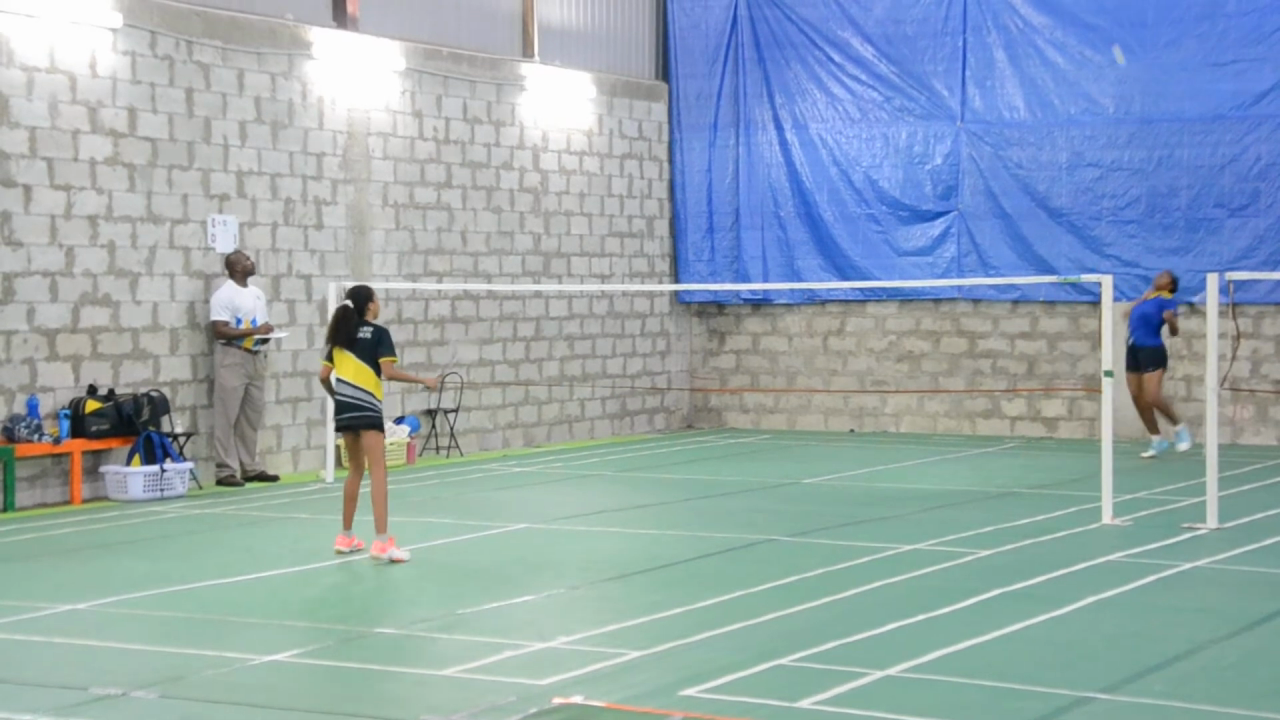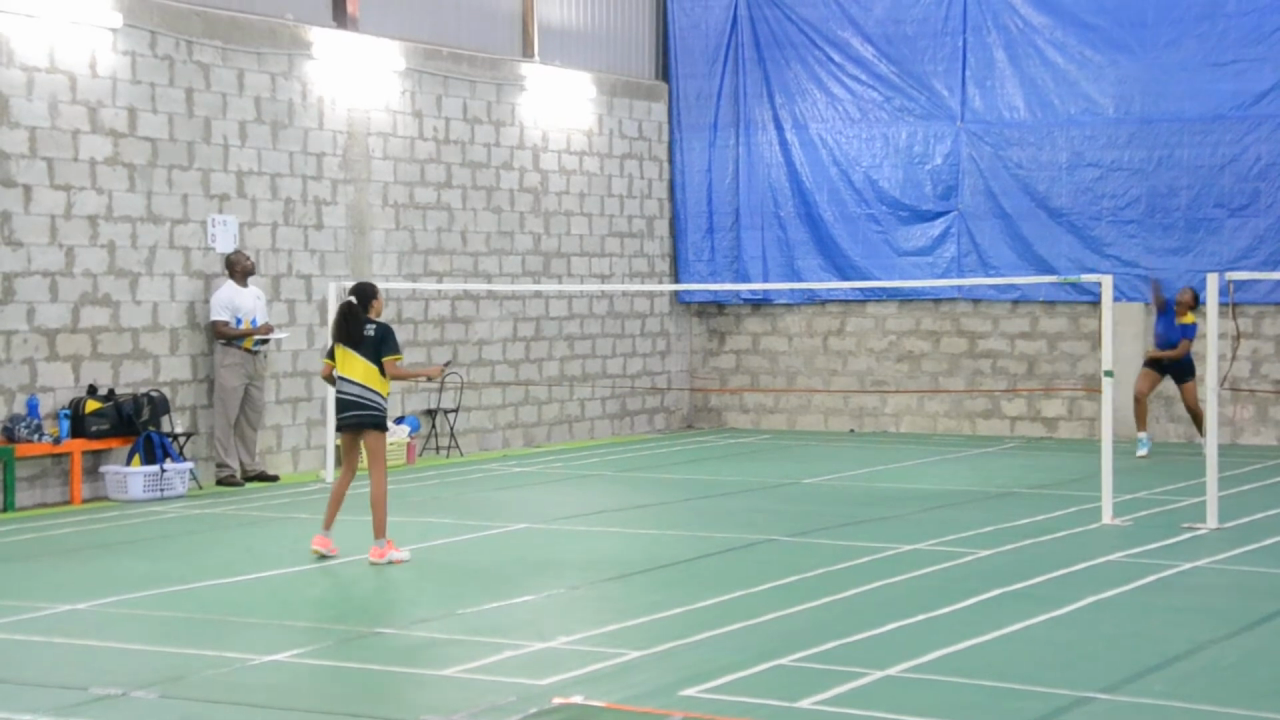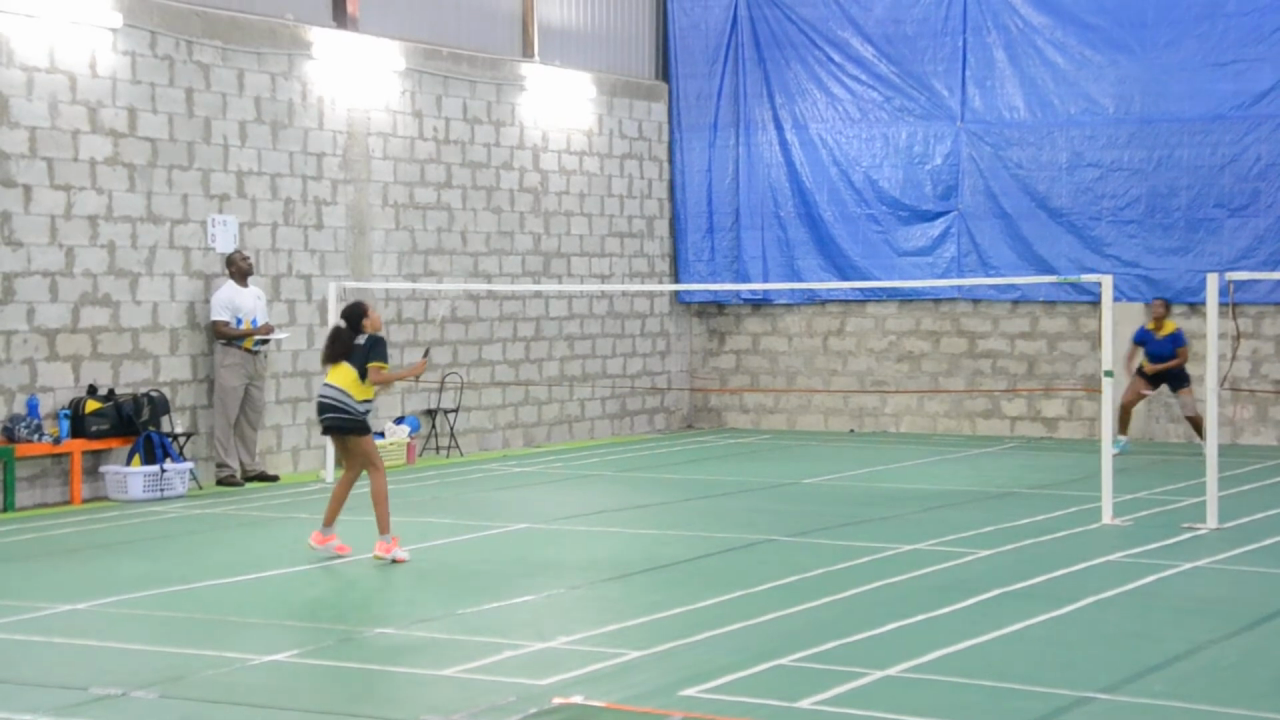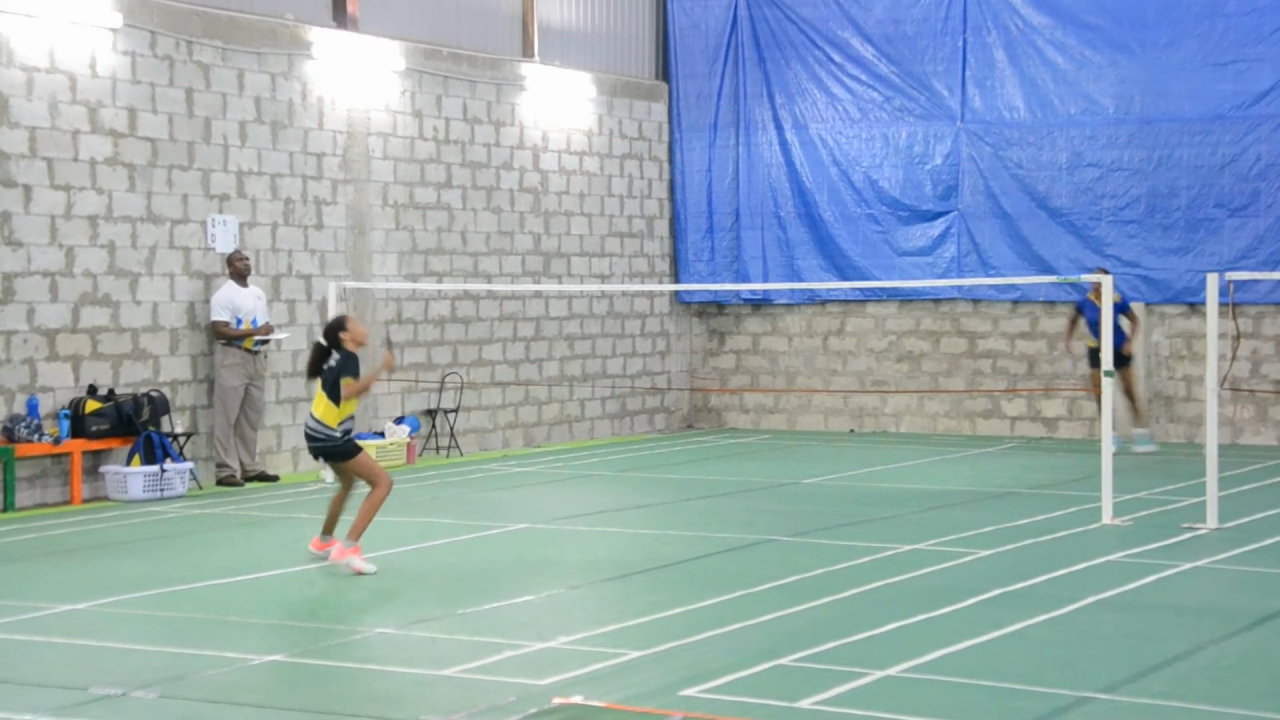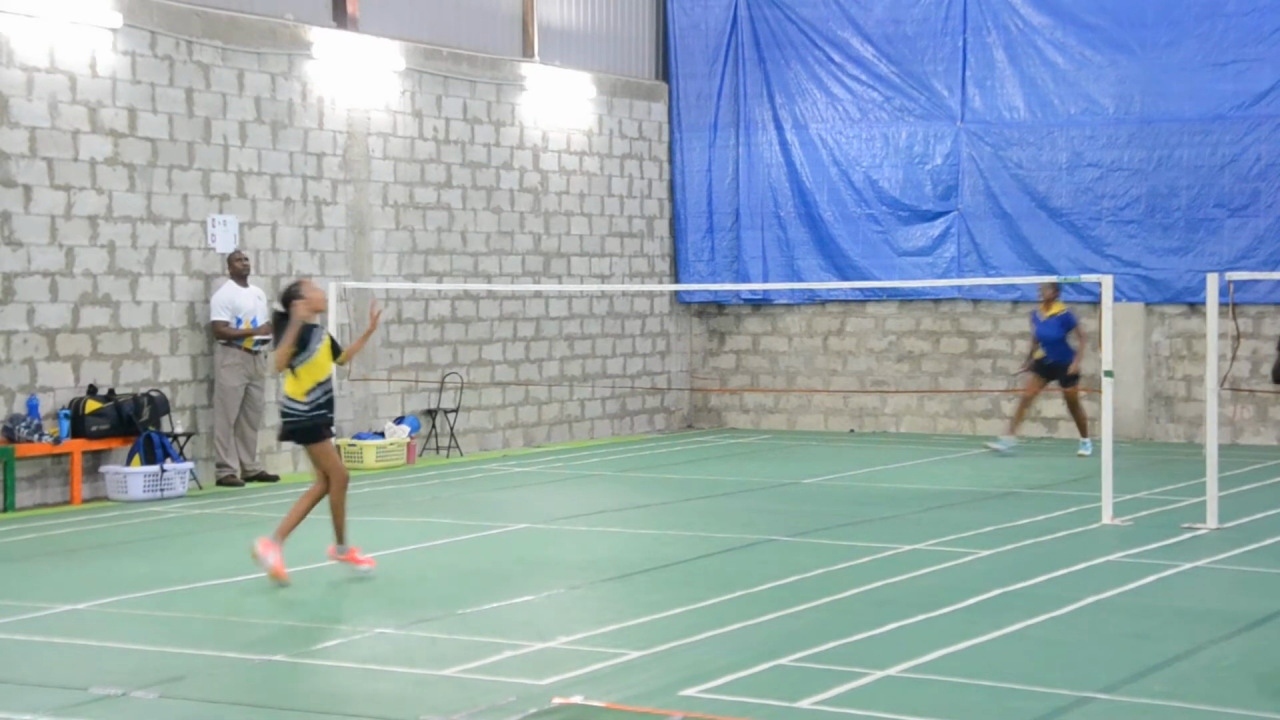
dt=0.3s
person 1, frame 1
left shoulder: (341, 335)
right shoulder: (378, 333)
left elbow: (324, 375)
right elbow: (388, 371)
right wrist: (423, 381)
left hip: (343, 408)
right hip: (367, 408)
left knee: (355, 470)
right knee: (378, 472)
left ankle: (346, 536)
right ankle: (382, 542)
person 1, frame 2
left shoulder: (344, 332)
right shoulder: (382, 331)
left elbow: (326, 373)
right elbow: (392, 371)
right wrist: (427, 372)
left hip: (345, 406)
right hip: (370, 407)
left knee: (347, 470)
right knee: (378, 473)
left ankle: (324, 537)
right ankle: (380, 546)
person 1, frame 3
left shoulder: (348, 345)
right shoulder: (375, 341)
right elbow: (375, 378)
right wrist: (410, 371)
left hip: (329, 408)
right hip: (346, 411)
left knee: (353, 470)
right knee: (377, 471)
left ankle: (324, 534)
right ankle: (385, 542)
person 1, frame 4
left shoulder: (336, 358)
right shoulder: (348, 358)
right elbow: (349, 392)
left wrist: (378, 372)
right wrist: (380, 369)
left hip: (321, 434)
right hip: (331, 438)
left knee: (347, 482)
right knee: (382, 482)
left ankle: (323, 541)
right ankle: (348, 548)
person 1, frame 5
left shoulder: (320, 332)
right shoulder: (296, 332)
left elbow: (343, 357)
right elbow: (279, 363)
left wrist: (370, 331)
right wrist: (295, 323)
left hip: (315, 416)
right hip: (302, 417)
left knee: (324, 483)
right knee: (339, 477)
left ankle: (272, 545)
right ankle: (342, 549)
person 2, frame 1
left shoulder: (258, 293)
right shoulder: (224, 295)
right elbow: (219, 331)
left wrist: (267, 332)
right wrist: (253, 331)
left hip: (256, 357)
right hip: (232, 357)
left knee: (252, 416)
right knee: (228, 417)
left ankle: (251, 467)
right ankle: (225, 471)
person 2, frame 2
left shoulder: (258, 293)
right shoulder: (224, 295)
right elbow: (219, 331)
left wrist: (267, 332)
right wrist: (253, 331)
left hip: (256, 357)
right hip: (232, 358)
left knee: (253, 416)
right knee: (227, 417)
left ankle: (251, 467)
right ankle: (225, 471)
person 2, frame 3
left shoulder: (258, 293)
right shoulder: (224, 295)
right elbow: (219, 331)
left wrist: (267, 333)
right wrist: (254, 331)
left hip: (256, 357)
right hip: (232, 358)
left knee: (252, 416)
right knee: (227, 417)
left ankle: (251, 467)
right ankle: (225, 470)
person 2, frame 4
left shoulder: (258, 293)
right shoulder: (224, 295)
right elbow: (219, 331)
left wrist: (267, 332)
right wrist: (253, 332)
left hip: (256, 357)
right hip: (232, 358)
left knee: (252, 416)
right knee: (227, 417)
left ankle: (250, 467)
right ankle: (225, 471)
person 2, frame 5
left shoulder: (259, 293)
right shoulder: (224, 294)
right elbow: (219, 331)
left wrist: (268, 332)
right wrist: (253, 331)
left hip: (256, 357)
right hip: (232, 358)
left knee: (253, 417)
right knee: (227, 418)
left ankle: (251, 467)
right ankle: (226, 471)
person 3, frame 1
left shoulder: (1166, 301)
right shoulder: (1146, 298)
left elbow: (1174, 331)
right elbow: (1131, 316)
left wrist: (1171, 320)
left hip: (1152, 352)
right hip: (1134, 351)
left knee: (1152, 398)
right knee: (1138, 400)
left ankle: (1180, 429)
right ankle: (1158, 440)
person 3, frame 2
left shoulder: (1190, 325)
right shoulder: (1166, 308)
left elbow: (1181, 353)
right elbow: (1156, 295)
left wrist: (1159, 354)
right wrist: (1156, 286)
left hip: (1180, 365)
right hip: (1155, 360)
left knee: (1192, 406)
right knee: (1139, 393)
right ankle: (1143, 439)
person 3, frame 3
left shoulder: (1175, 332)
right shoulder: (1142, 331)
left elbow: (1183, 359)
right elbow: (1130, 357)
left wrist: (1158, 367)
right wrist: (1135, 375)
left hip: (1174, 373)
right hip: (1149, 371)
left knee: (1190, 412)
right knee: (1125, 402)
right ankle: (1121, 441)
person 3, frame 4
left shoulder: (1117, 301)
right shoulder: (1084, 302)
left elbow: (1134, 321)
right elbow: (1073, 320)
left wrist: (1130, 342)
right wrist: (1068, 341)
left hip: (1119, 350)
right hip: (1097, 351)
left knee: (1129, 392)
right knee: (1100, 396)
left ankle: (1141, 433)
person 3, frame 5
left shoulder: (1064, 315)
right shoulder: (1036, 314)
left elbow: (1081, 338)
left wrist: (1077, 362)
right wrist: (1030, 359)
left hip: (1063, 363)
right hip: (1044, 362)
left knee: (1073, 406)
right knee: (1025, 399)
left ankle: (1085, 441)
right ankle: (1008, 441)
